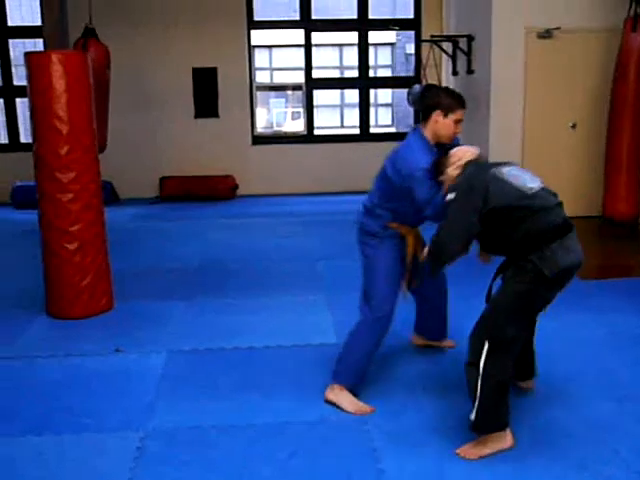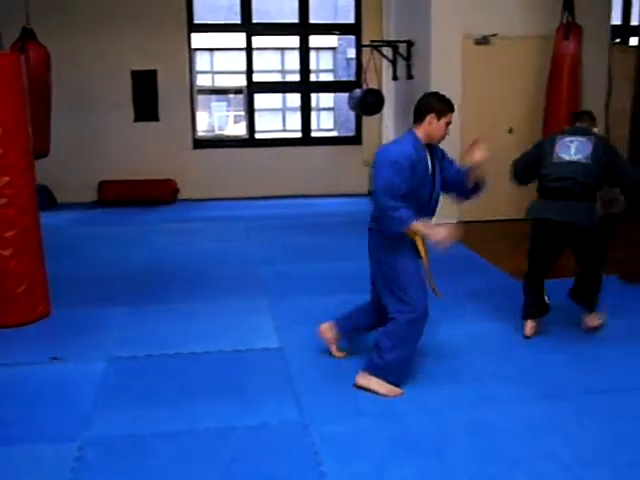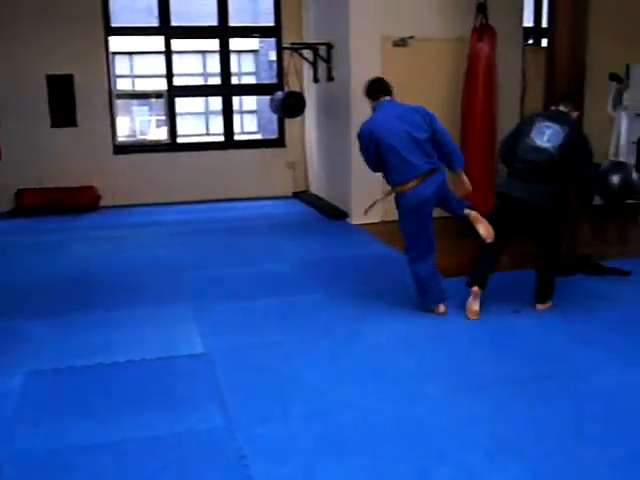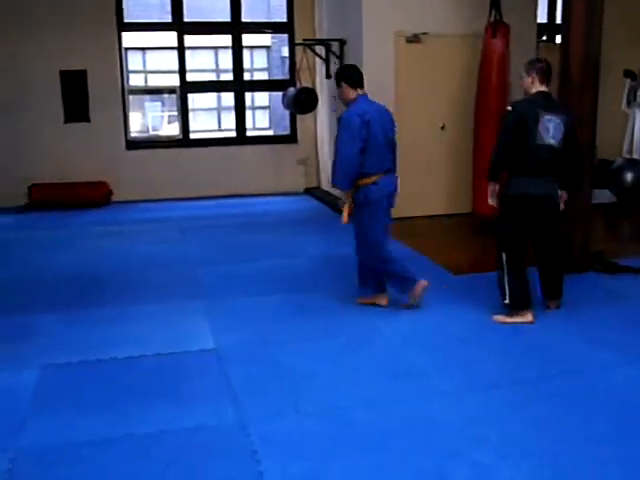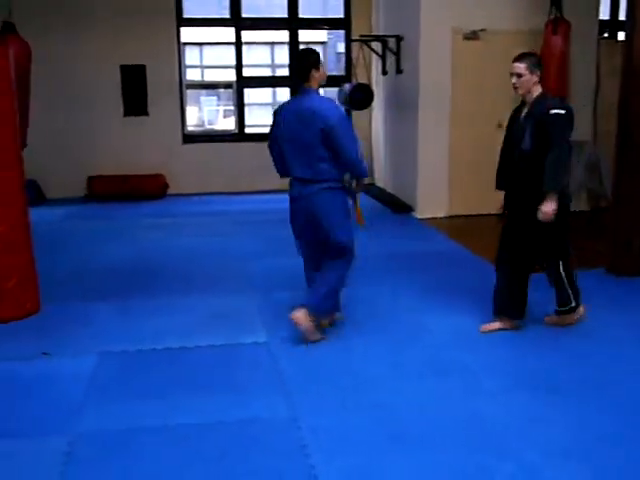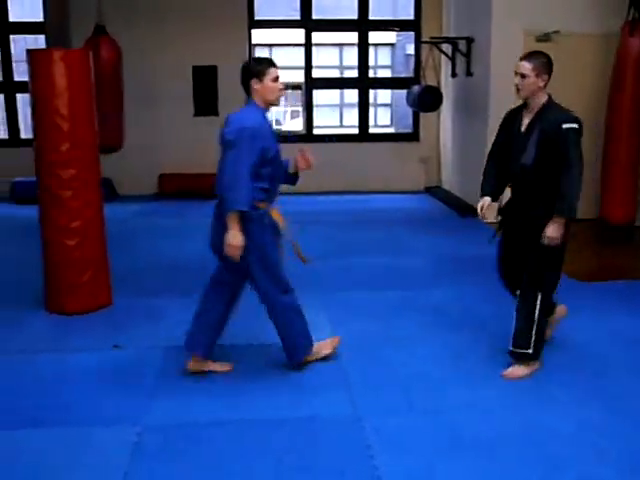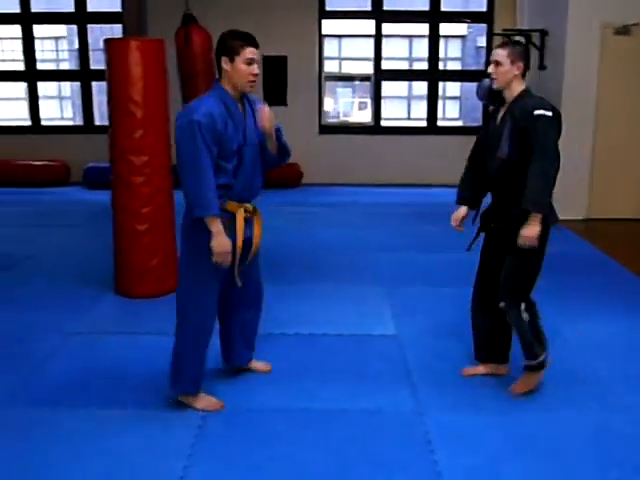
dt=0.7s
person 1, frame 1
left shoulder: (432, 143)
right shoulder: (414, 163)
left elbow: (460, 155)
right elbow: (437, 211)
left wrist: (466, 159)
left hip: (399, 231)
right hip: (381, 235)
left knee: (432, 280)
right knee: (378, 309)
left ankle: (427, 334)
right ankle: (340, 386)
person 1, frame 2
left shoulder: (435, 155)
right shoulder: (395, 155)
left elbow: (463, 185)
right elbow: (387, 207)
left wrist: (474, 168)
right wrist: (427, 231)
left hip: (406, 240)
right hip: (389, 241)
left knee: (394, 301)
right knee: (412, 309)
left ankle: (336, 329)
right ankle: (374, 374)
person 1, frame 3
left shoulder: (369, 128)
right shoulder: (420, 113)
left elbow: (374, 164)
right elbow: (447, 146)
right wrist: (461, 175)
left hip: (411, 194)
right hip: (436, 179)
left knee: (419, 251)
left ankle: (434, 302)
right ankle: (469, 214)
person 1, frame 4
left shoulder: (351, 116)
right shoulder: (383, 112)
left elbow: (346, 158)
left wrist: (345, 191)
left hip: (370, 189)
right hip: (386, 182)
left knee: (374, 247)
right knee: (368, 242)
left ankle: (412, 283)
right ankle: (376, 292)
person 1, frame 5
left shoulder: (283, 112)
right shoulder: (329, 109)
left elbow: (276, 152)
right elbow: (348, 150)
right wrist: (360, 174)
left hip: (299, 192)
right hip: (327, 192)
left knee: (316, 254)
right knee: (340, 254)
left ankle: (325, 311)
right ankle: (310, 310)
person 1, frame 6
left shoulder: (251, 121)
right shoulder: (247, 124)
right elbow: (235, 178)
left wrist: (293, 167)
right wrist: (233, 228)
left hip: (245, 218)
right hip: (248, 220)
left knee: (225, 285)
right knee: (275, 288)
left ankle: (198, 355)
right ankle: (302, 349)
person 1, frame 7
left shoulder: (251, 107)
right shoulder: (201, 115)
left elbow: (277, 155)
right elbow: (197, 178)
left wrist: (270, 135)
right wrist: (216, 230)
left hip: (244, 217)
right hip: (212, 221)
left knee: (246, 291)
right knee: (199, 304)
left ankle: (239, 356)
right ankle: (187, 387)
person 2, frame 1
left shoulder: (466, 185)
right shoulder: (503, 170)
left elbow: (452, 241)
left wrist: (431, 257)
right wrist: (497, 245)
left hip: (541, 260)
right hip: (567, 249)
left knee: (493, 336)
right knee: (520, 310)
left ankle: (496, 433)
right ankle: (524, 374)
person 2, frame 2
left shoulder: (549, 142)
right shoulder: (602, 146)
left elbow: (521, 171)
left hip: (546, 211)
right hip: (582, 213)
left knee: (538, 267)
right knee: (593, 263)
left ankle: (531, 319)
right ankle: (590, 313)
person 2, frame 3
left shoulder: (531, 120)
right shoulder: (576, 135)
left elbow: (504, 151)
right elbow: (585, 174)
right wrist: (582, 200)
left hip: (513, 189)
right hip: (546, 196)
left knee: (495, 241)
right knee: (549, 248)
left ankle: (477, 287)
right ankle: (542, 299)
person 2, frame 4
left shoulder: (519, 109)
right shoulder: (563, 114)
left elbow: (504, 148)
right elbow: (570, 155)
left wrist: (493, 180)
right wrist: (563, 187)
left hip: (520, 189)
right hip: (549, 189)
left knee: (512, 249)
right knee: (549, 245)
left ankle: (520, 309)
right ankle: (553, 297)
person 2, frame 5
left shoulder: (554, 111)
right shoulder: (518, 113)
left elbow: (559, 157)
left wrist: (552, 197)
right wrist: (504, 188)
left hip: (545, 199)
right hip: (520, 197)
left knee: (552, 256)
right knee: (508, 256)
left ankle: (571, 307)
right ankle: (508, 315)
person 2, frame 6
left shoulder: (562, 122)
right shoulder: (513, 118)
left elbow: (571, 174)
right elbow: (498, 159)
left wrist: (559, 219)
right wrist: (489, 193)
left hip: (545, 216)
right hip: (518, 211)
left knee: (534, 284)
right knee: (510, 272)
left ankle: (527, 356)
right ankle: (551, 311)
person 2, frame 7
left shoulder: (537, 112)
right shoulder: (495, 113)
left elbow: (543, 167)
right elbow: (479, 163)
left wrist: (535, 217)
right wrist: (466, 202)
left hip: (526, 218)
right hip: (499, 215)
left knee: (513, 294)
right knee: (486, 292)
left ankle: (535, 361)
right ankle: (494, 358)
